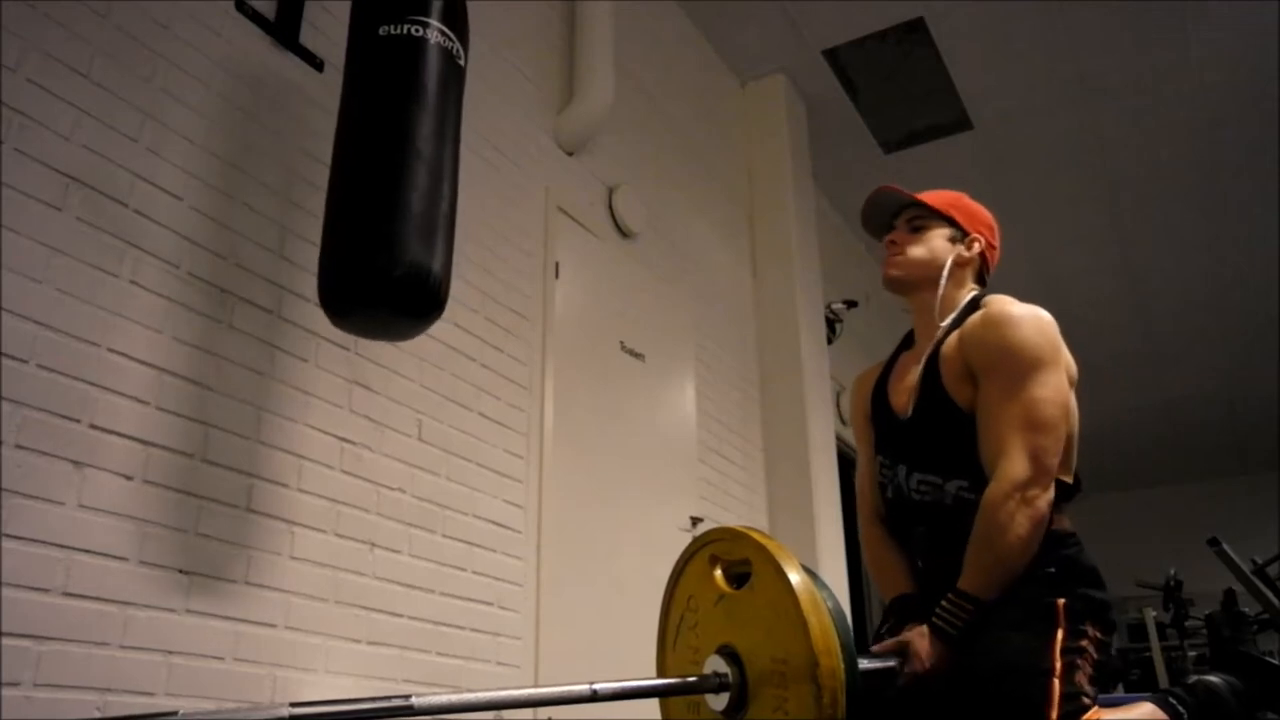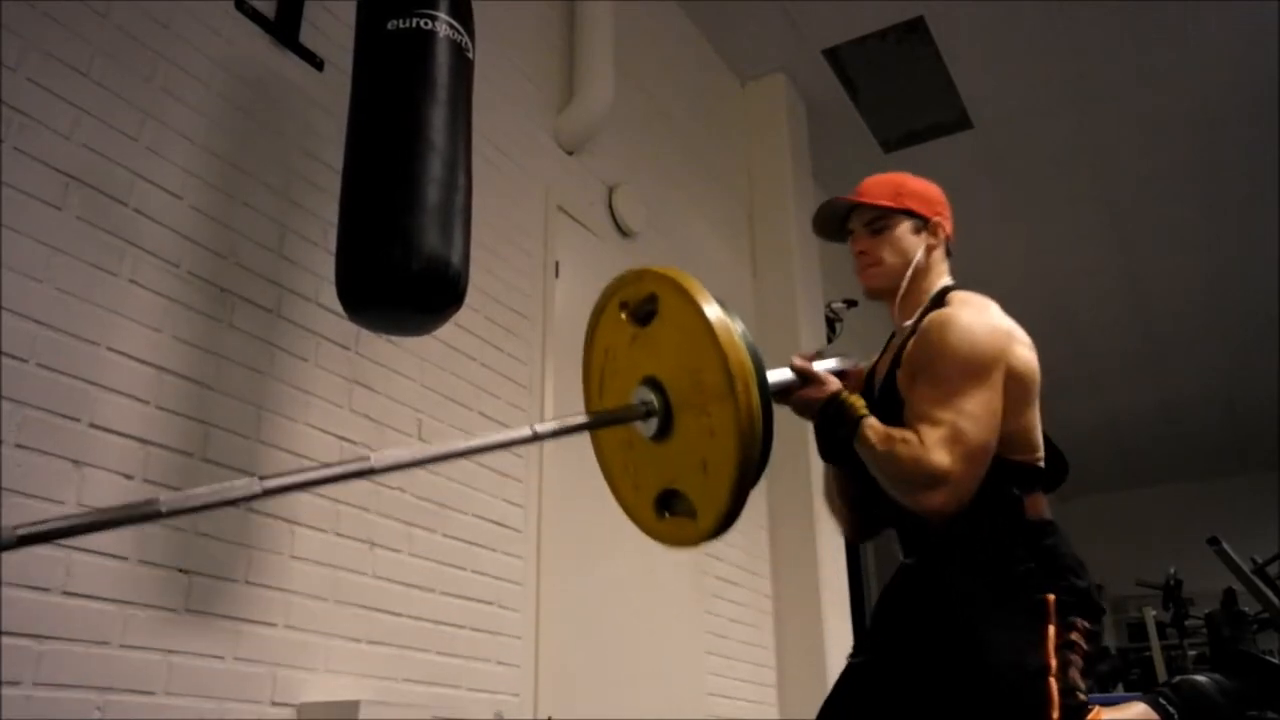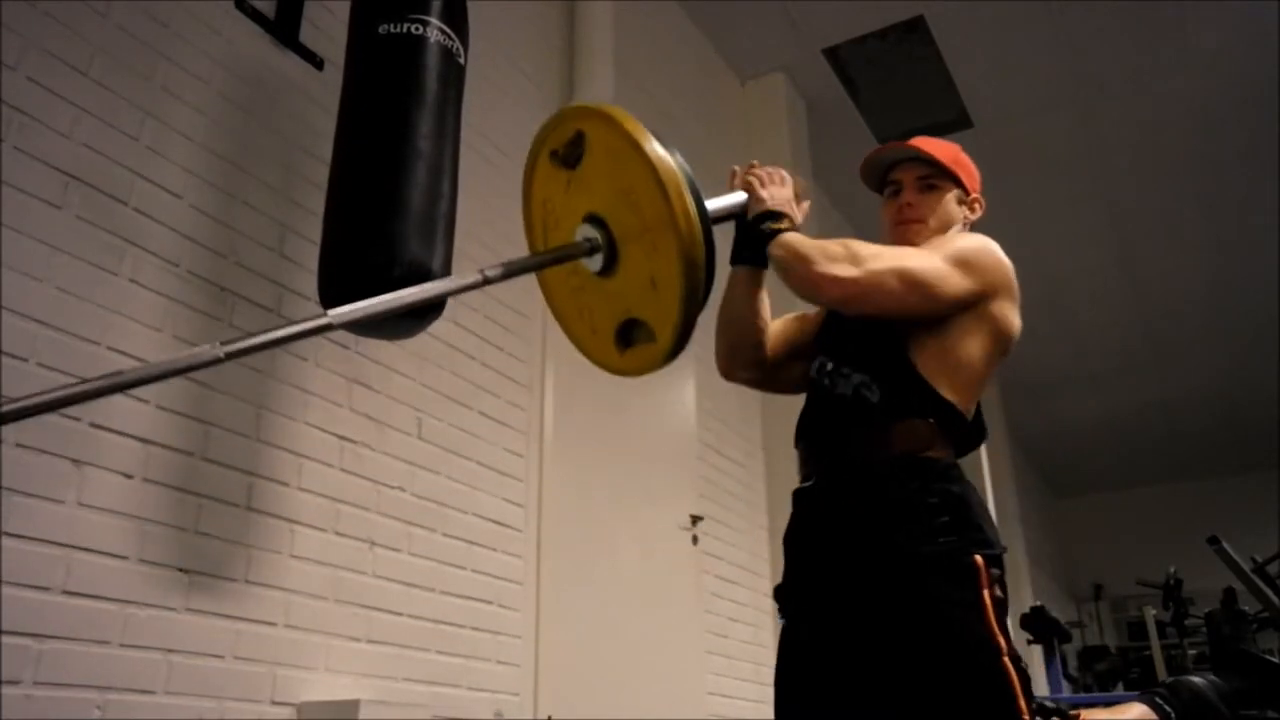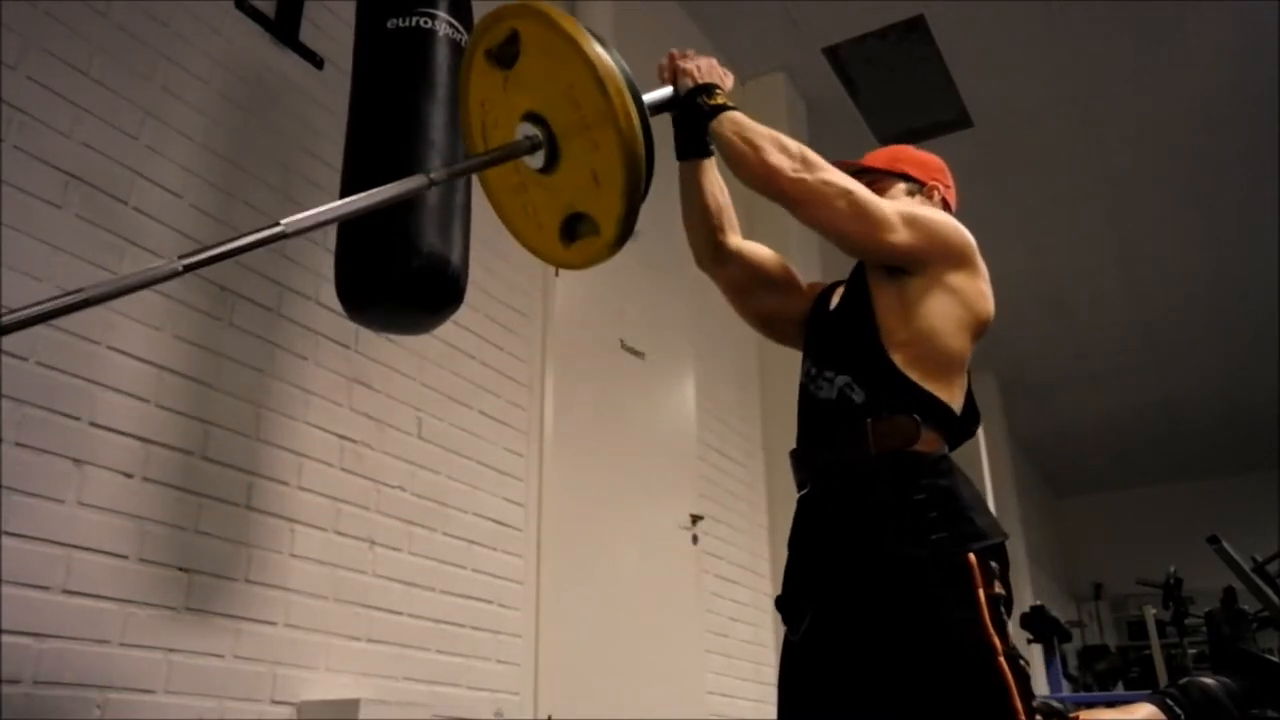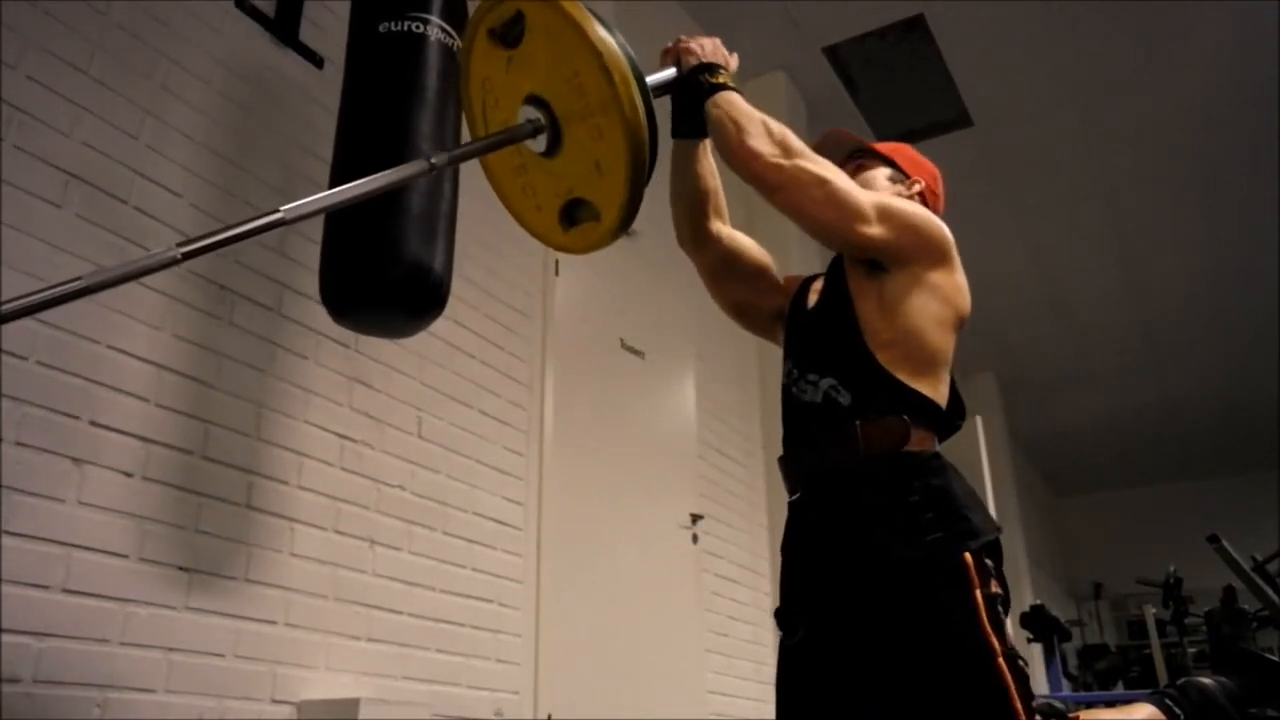
dt=1s
person 1, frame 1
left shoulder: (1007, 330)
right shoulder: (873, 387)
left elbow: (1024, 490)
right elbow: (875, 516)
left wrist: (950, 624)
right wrist: (908, 613)
left hip: (1033, 594)
right hip: (936, 602)
person 1, frame 2
left shoulder: (963, 327)
right shoulder: (892, 357)
left elbow: (936, 484)
right elbow: (859, 521)
left wrist: (844, 415)
right wrist: (834, 419)
left hip: (1015, 587)
right hip: (930, 592)
person 1, frame 3
left shoulder: (974, 261)
right shoulder: (846, 309)
left elbow: (842, 274)
right elbow: (744, 362)
left wrist: (774, 223)
right wrist: (751, 247)
left hip: (922, 528)
right hip: (825, 537)
person 1, frame 4
left shoulder: (941, 250)
right shoulder: (824, 308)
left elbow: (796, 176)
right elbow: (719, 251)
left wrist: (712, 107)
right wrist: (692, 138)
left hip: (920, 535)
right hip: (825, 542)
person 1, frame 5
left shoulder: (914, 238)
right shoulder: (801, 302)
left elbow: (776, 161)
right elbow: (703, 234)
left wrist: (713, 84)
right wrist: (688, 119)
left hip: (915, 535)
right hip: (821, 546)
